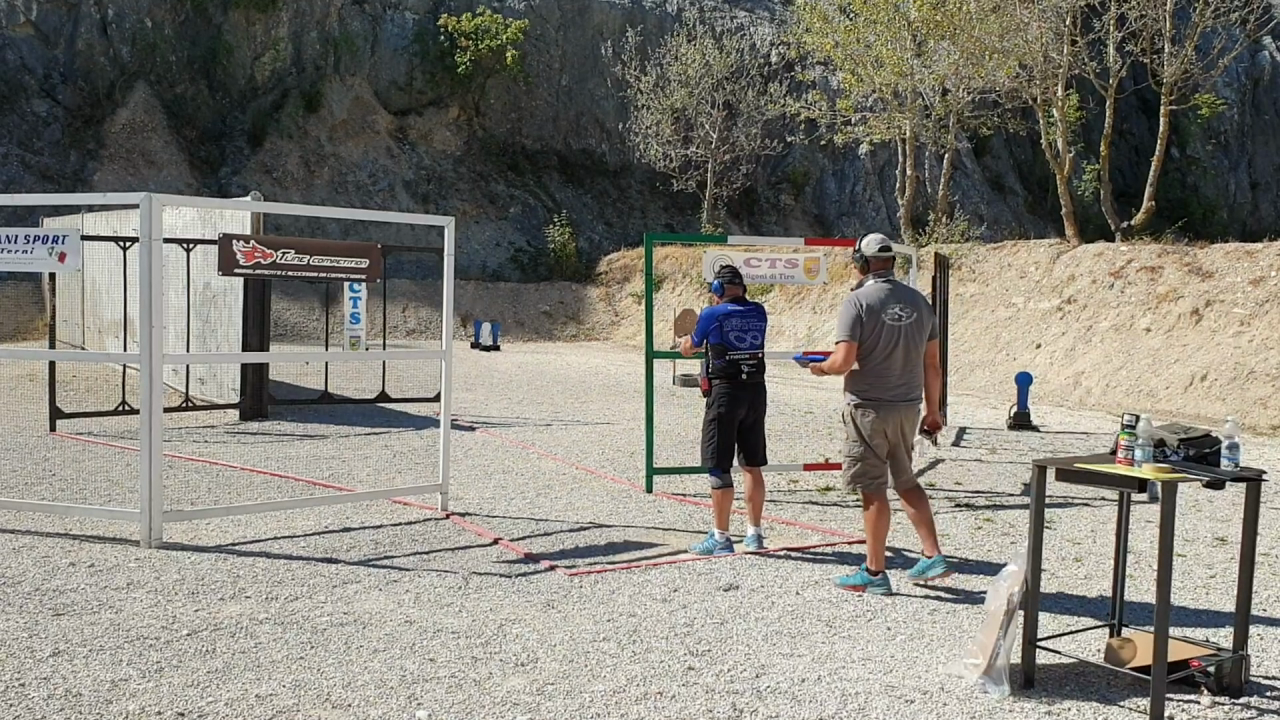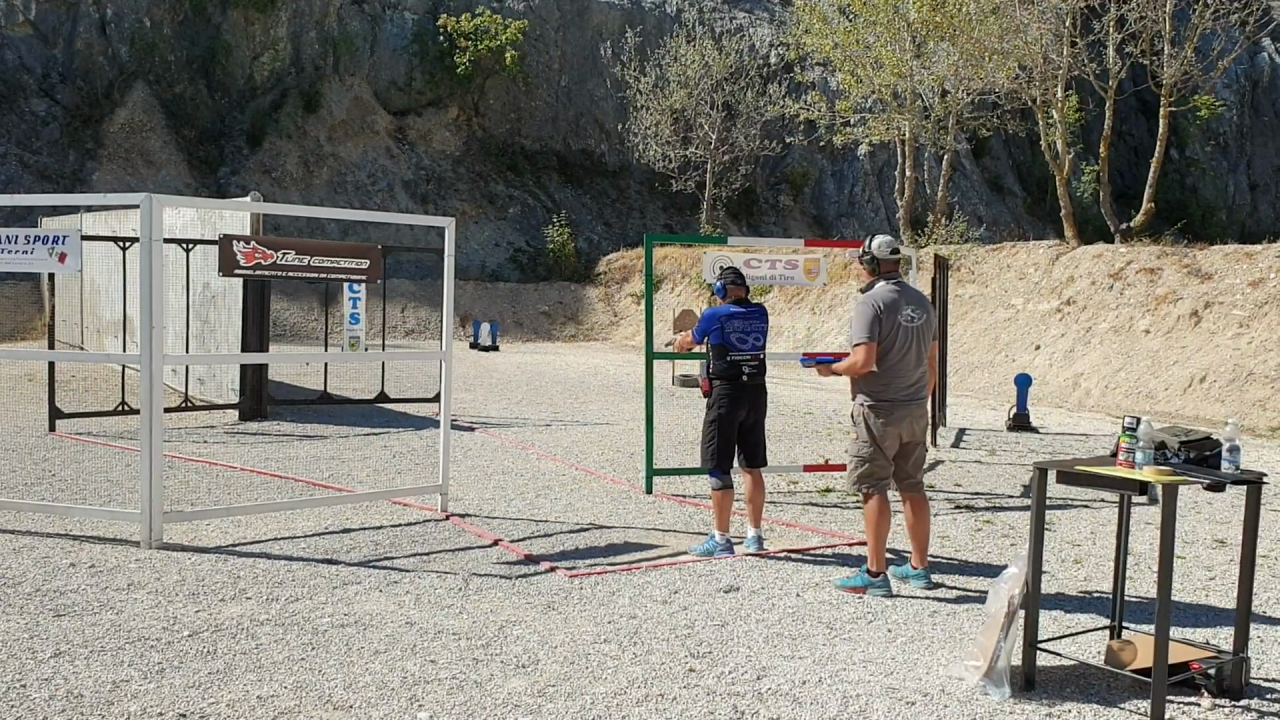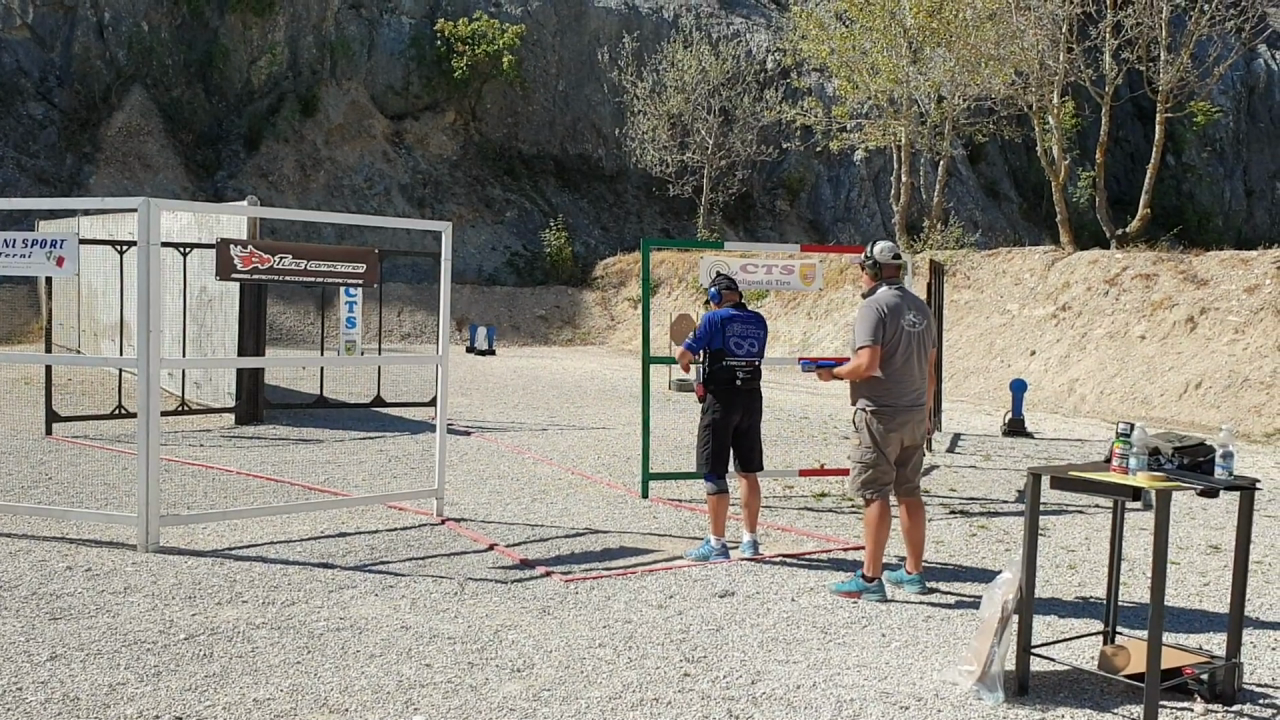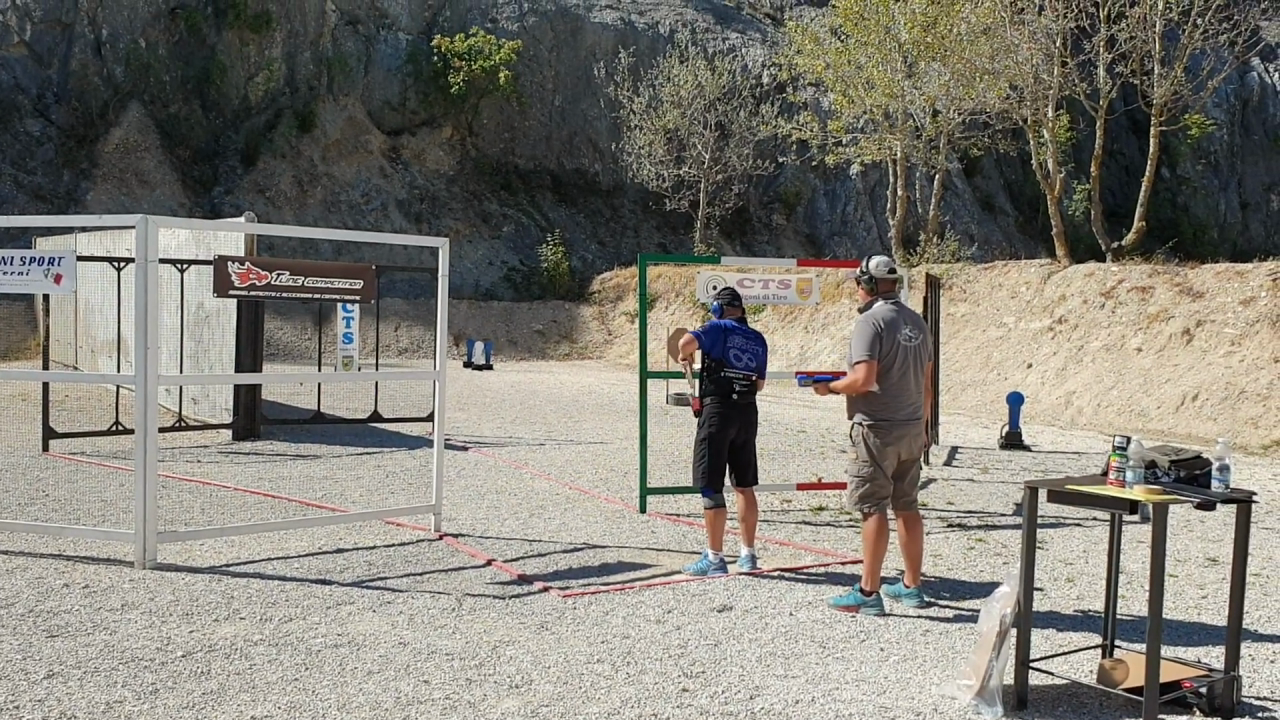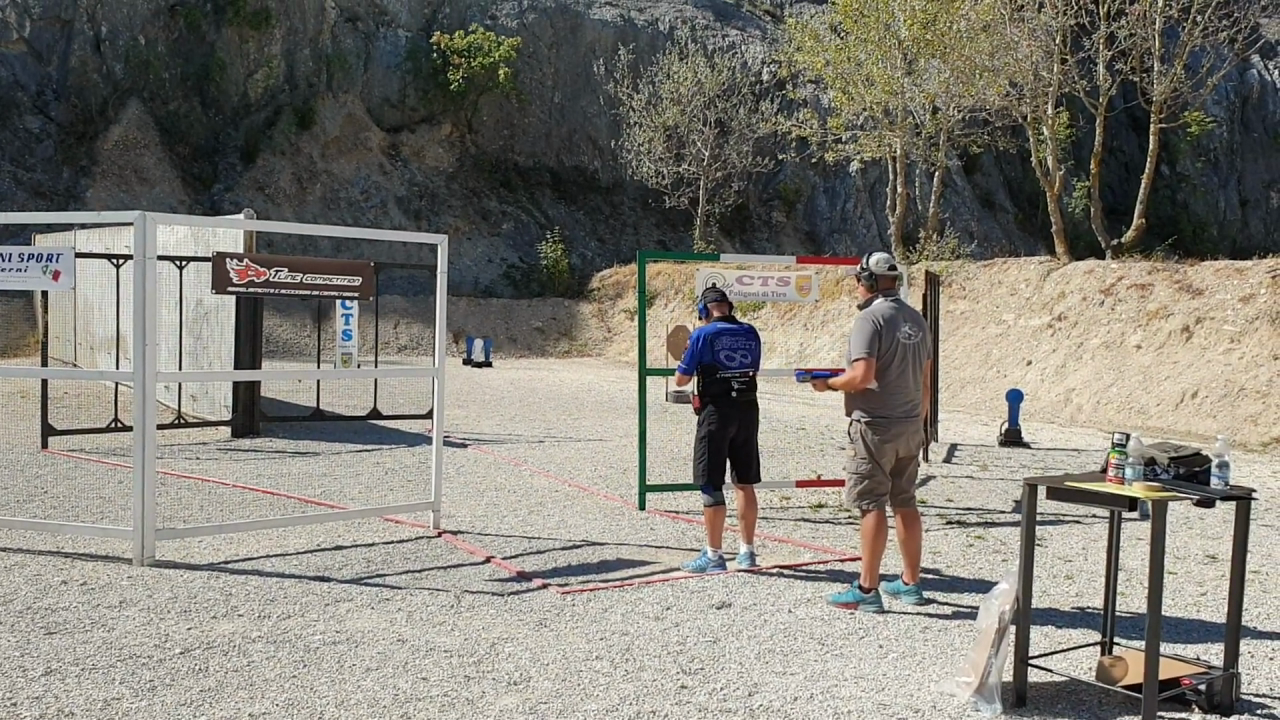
dt=0.7s
person 1, frame 1
left shoulder: (857, 300)
right shoulder: (918, 300)
left elbow: (844, 360)
right elbow: (931, 363)
left wrist: (822, 368)
right wrist: (933, 409)
left hip: (868, 408)
right hip: (907, 408)
left knee: (873, 490)
right knee: (906, 483)
left ankle: (874, 573)
right ankle: (933, 557)
person 1, frame 2
left shoulder: (871, 302)
right shoulder: (922, 301)
left elbow: (863, 362)
right elbow: (931, 361)
left wrist: (832, 368)
left hip: (878, 410)
right hip: (914, 410)
left knee: (873, 489)
right knee: (913, 487)
left ankle: (875, 573)
right ankle: (919, 568)
person 1, frame 3
left shoulder: (874, 306)
right shoulder: (920, 307)
left elbow: (866, 365)
right elbow: (929, 369)
left wrist: (833, 373)
right wrist: (925, 413)
left hip: (880, 415)
right hip: (914, 415)
left knee: (875, 494)
right knee: (909, 492)
left ankle: (870, 578)
right ankle: (913, 573)
person 1, frame 4
left shoulder: (870, 321)
right shoulder: (917, 322)
left elbow: (863, 379)
right elbow: (926, 384)
left wrist: (830, 387)
right wrist: (921, 426)
left hip: (877, 430)
right hip: (911, 430)
left knee: (873, 508)
right knee: (906, 506)
left ankle: (868, 592)
right ankle: (911, 586)
person 1, frame 5
left shoulder: (870, 318)
right shoulder: (916, 319)
left elbow: (862, 376)
right elbow: (924, 380)
left wrist: (829, 383)
left hip: (875, 427)
right hip: (909, 427)
left knee: (872, 505)
right knee: (905, 502)
left ankle: (867, 589)
right ankle: (910, 583)
person 2, frame 1
left shoulder: (713, 314)
right shoulder: (758, 312)
left elbow: (693, 344)
left wrist: (686, 344)
left hip: (725, 393)
right hip: (756, 392)
left knee: (719, 468)
right knee: (752, 465)
left ankle: (720, 538)
right ankle: (754, 533)
person 2, frame 2
left shoulder: (714, 315)
right shoulder: (761, 313)
left elbow: (692, 339)
left wrist: (681, 341)
left hip: (726, 394)
right hip: (756, 394)
left knee: (719, 469)
right knee: (753, 467)
left ankle: (721, 539)
right ankle: (755, 535)
person 2, frame 3
left shoulder: (714, 318)
right shoulder: (758, 321)
left elbow: (685, 351)
left wrist: (682, 361)
left hip: (721, 399)
right hip: (751, 398)
left knee: (714, 474)
right knee: (748, 471)
left ankle: (716, 544)
right ankle: (750, 540)
person 2, frame 4
left shoulder: (718, 328)
right shoulder: (759, 340)
left elbow: (687, 341)
left wrist: (686, 355)
left hip: (718, 412)
right hip: (747, 413)
left knee: (711, 488)
right knee: (745, 486)
left ankle: (714, 558)
right ankle: (748, 554)
person 2, frame 5
left shoulder: (703, 334)
right shoulder: (750, 333)
left elbow: (680, 380)
left wrist: (697, 368)
left hip: (716, 411)
right hip: (748, 410)
left knee: (711, 485)
right knee: (745, 483)
left ankle: (714, 555)
right ankle: (747, 551)
